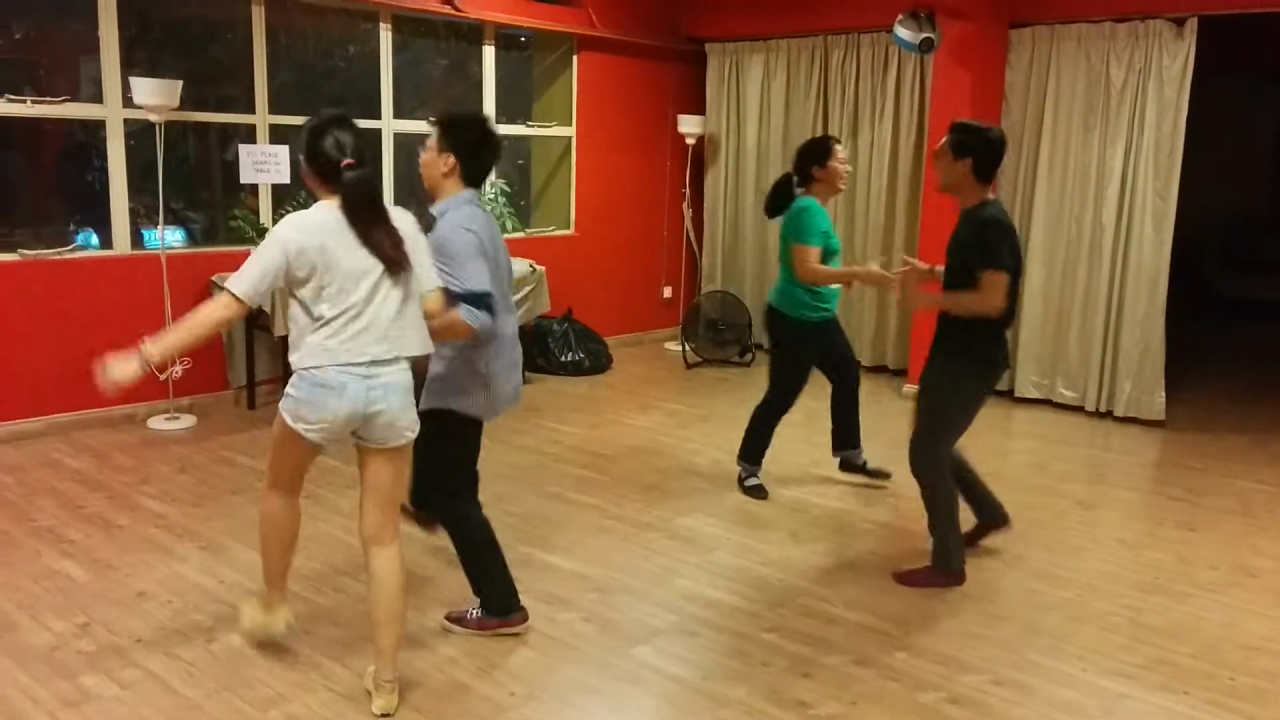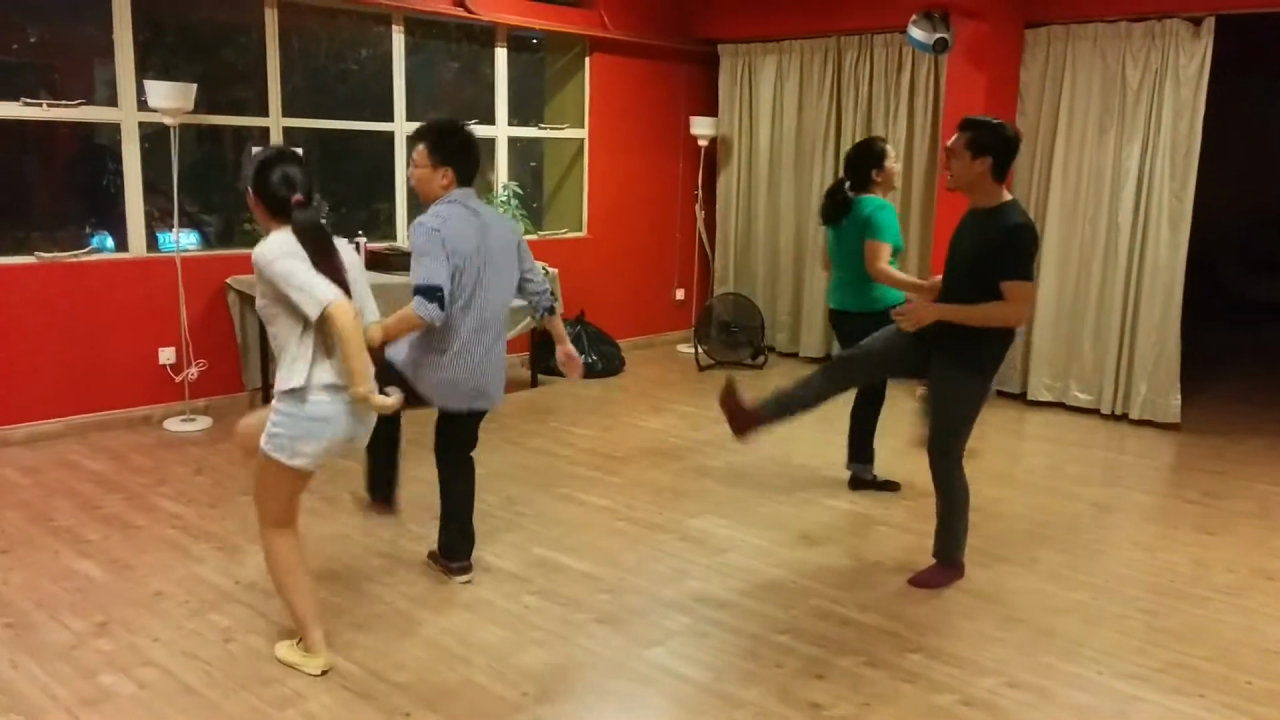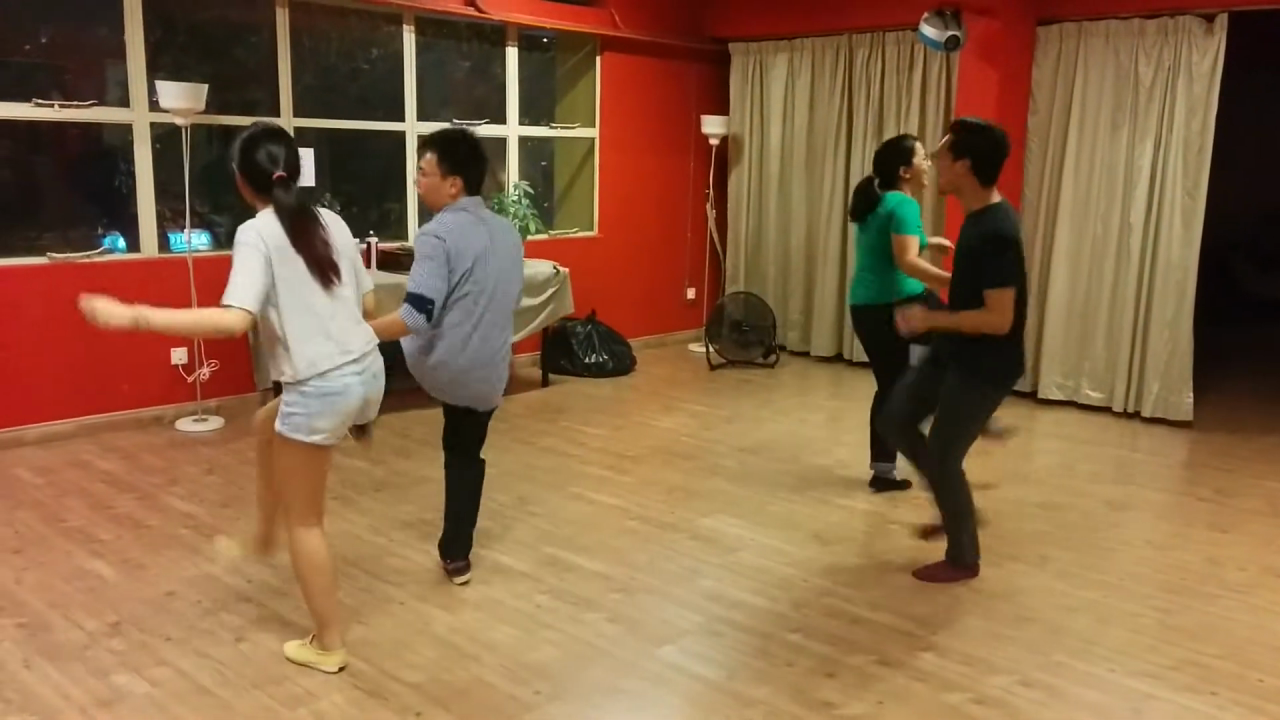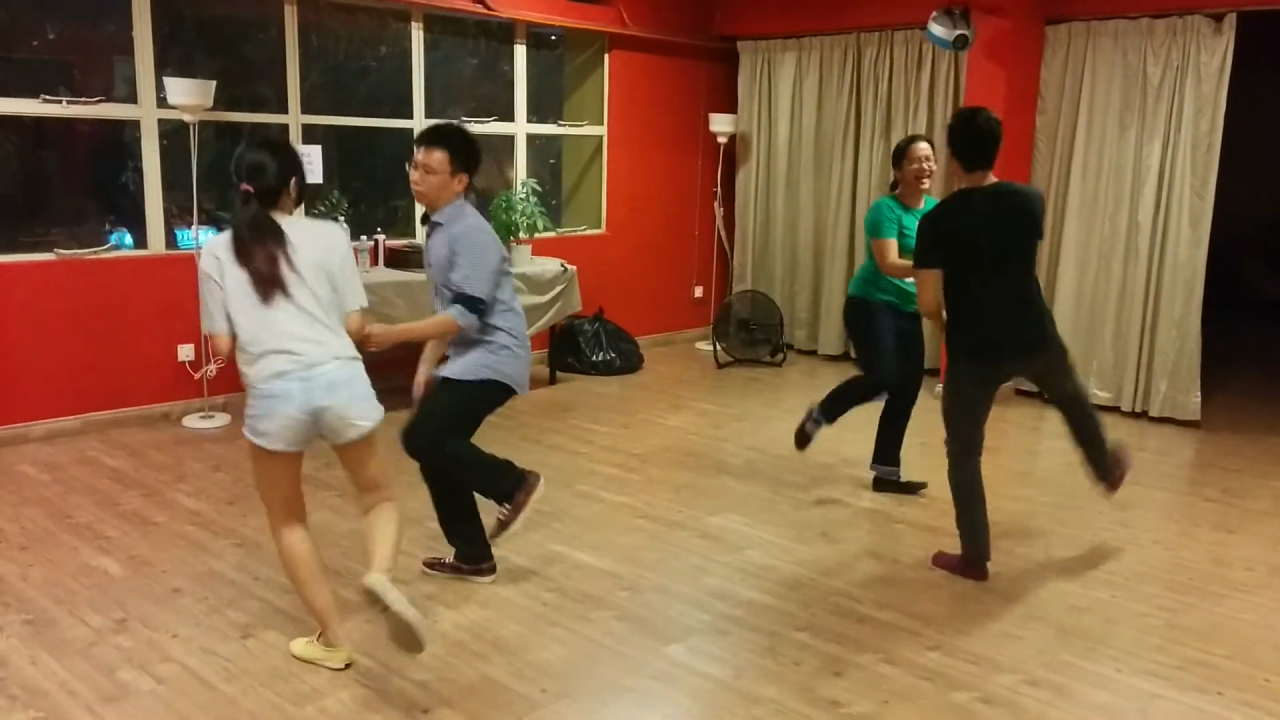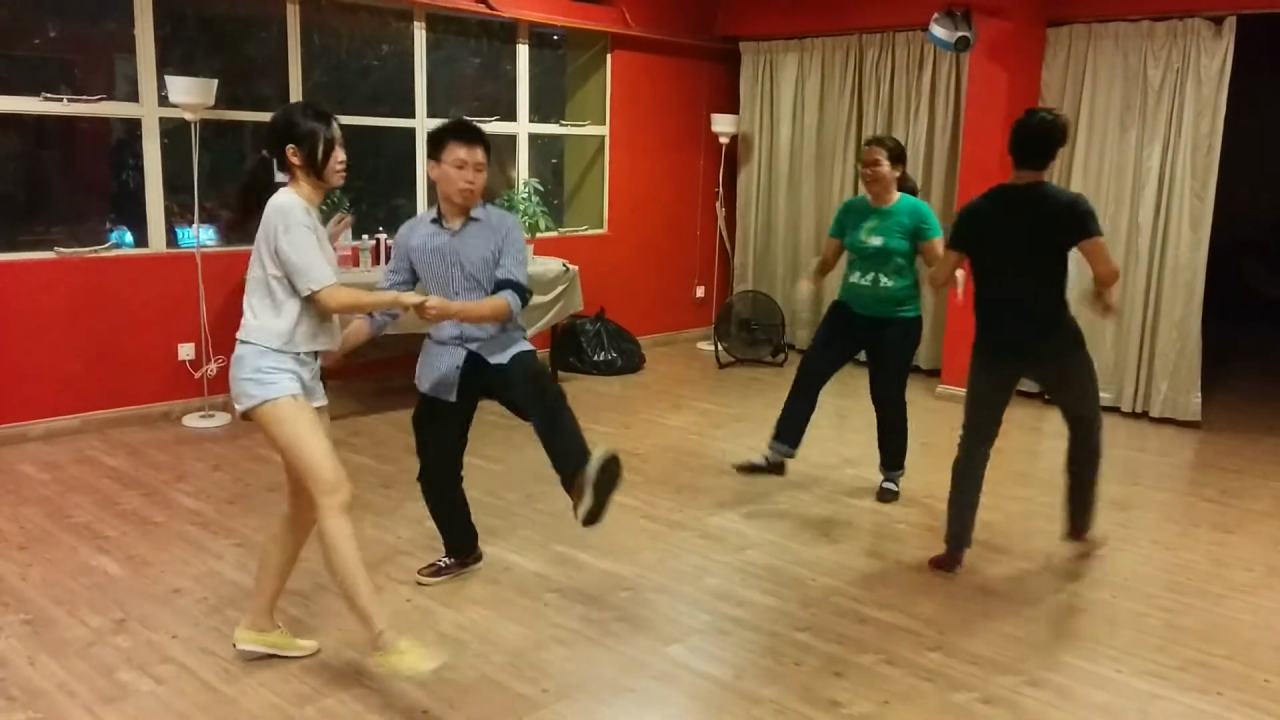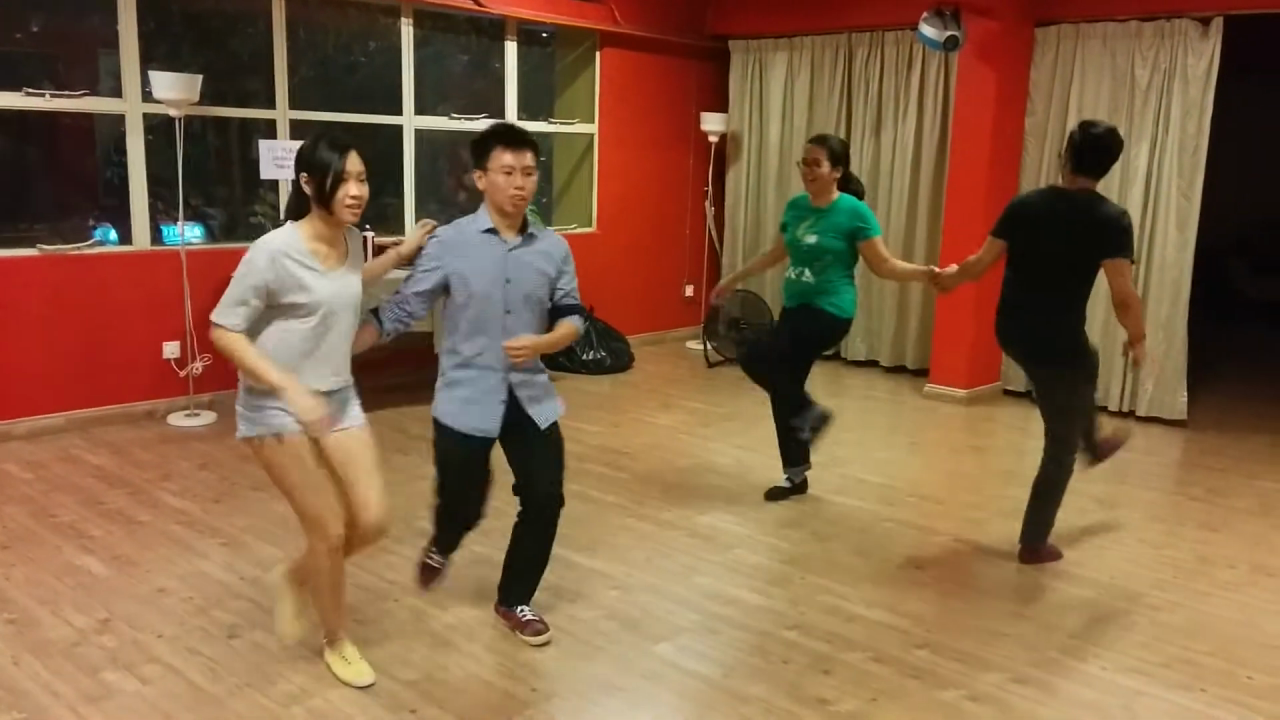
dt=0.4s
person 1, frame 1
left shoulder: (298, 230)
right shoulder: (402, 224)
left elbow: (230, 304)
right elbow: (433, 307)
left wrist: (145, 357)
left hip: (324, 386)
right hip: (392, 389)
left knee: (281, 485)
right knee: (381, 536)
left ankle: (272, 606)
person 1, frame 2
left shoulder: (272, 252)
right shoulder: (338, 246)
left elbow: (339, 313)
right elbow: (367, 324)
left wrist: (365, 390)
left hip: (313, 407)
right hip: (349, 405)
left knee: (275, 523)
right knee: (252, 430)
left ankle: (312, 646)
person 1, frame 3
left shoulder: (256, 234)
right shoulder: (332, 223)
left elbow: (236, 318)
left wrist: (131, 317)
left hip: (321, 388)
right hip: (367, 370)
left knee: (302, 519)
right knee: (271, 428)
left ankle: (328, 644)
right ankle: (263, 543)
person 1, frame 4
left shoulder: (217, 252)
right shoulder: (330, 236)
left elbow: (221, 343)
right elbow: (354, 324)
left hip: (273, 396)
right hip: (341, 381)
left knee: (287, 522)
right knee: (378, 498)
left ankle: (332, 641)
right ankle: (381, 576)
person 1, frame 5
left shoulder: (291, 209)
right shoulder: (291, 209)
right elbow: (328, 298)
left wrist: (325, 242)
right wrist: (400, 298)
left hip: (297, 368)
right hip: (270, 367)
left knee: (306, 501)
right knee: (332, 492)
left ankle: (258, 626)
right ankle: (383, 639)
person 1, frame 6
left shoulder: (352, 241)
right shoulder: (273, 252)
right elbow: (224, 332)
left wrist: (404, 251)
right wrist: (287, 389)
left hip: (337, 400)
right hip: (274, 406)
left knee: (371, 520)
right knee: (330, 529)
left ankle: (299, 579)
right ankle: (336, 640)
person 2, frame 1
left shoulder: (455, 229)
right shoulder: (473, 216)
left elbow: (476, 317)
left hip: (469, 374)
right hip: (485, 368)
left knee: (451, 490)
left ankle: (502, 608)
right ankle: (426, 506)
person 2, frame 2
left shoulder: (432, 226)
right shoulder: (504, 224)
left elbow: (429, 309)
right elbow: (537, 290)
left wrist: (380, 332)
right wrist: (561, 341)
left hip: (435, 365)
right hip: (485, 373)
right knee: (456, 455)
left ankle: (382, 494)
right ankle: (455, 554)
person 2, frame 3
left shoulder: (438, 234)
right shoulder: (509, 233)
left elbow: (416, 317)
left hip: (441, 365)
right hip: (489, 375)
left knee: (367, 335)
right knee: (465, 457)
right ankle: (457, 556)
person 2, frame 4
left shoulder: (468, 233)
right shoulder: (438, 229)
left elbow: (468, 316)
left wrist: (395, 334)
right wrist: (428, 364)
left hip: (495, 358)
right hip: (472, 358)
left knee: (424, 437)
right knee: (443, 454)
left ankle: (515, 485)
right ankle: (473, 556)
person 2, frame 5
left shoulder: (504, 228)
right shoulder: (411, 236)
left elbow: (513, 300)
right elbow: (385, 304)
left wrist: (456, 310)
right wrist: (335, 348)
left hip: (501, 350)
right hip: (443, 361)
left knee: (540, 393)
right knee: (436, 468)
left ankle: (584, 482)
right ankle: (462, 551)
person 2, frame 6
left shoulder: (553, 247)
right shoulder: (449, 243)
left elbow: (573, 318)
right elbow: (399, 311)
left wrist: (543, 343)
left hip: (531, 395)
right hip: (467, 395)
left knee: (544, 496)
right knee: (463, 505)
left ankle: (515, 600)
right ankle: (442, 543)
person 3, frame 1
left shoulder: (987, 224)
right shoulder: (980, 217)
left elbow: (993, 302)
left wrist: (930, 297)
right wrist: (933, 273)
left hip: (972, 360)
right hip: (955, 353)
left knee: (927, 454)
right knee: (937, 446)
left ankle: (948, 564)
right ankle: (990, 514)
person 3, frame 2
left shoulder: (1015, 229)
right shoulder: (975, 214)
left elbow: (1017, 310)
left wrist: (938, 312)
right wrist: (932, 291)
left hip: (969, 359)
right hip: (930, 335)
left knee: (944, 457)
right knee: (847, 363)
left ankle: (949, 561)
right ankle: (754, 417)
person 3, frame 3
left shoulder: (994, 233)
right shoulder: (981, 217)
left elbow: (1000, 320)
left wrist: (930, 320)
left hip: (984, 366)
right hip: (957, 350)
left knee: (943, 455)
right knee: (898, 419)
left ankle: (962, 559)
right ankle: (958, 515)
person 3, frame 4
left shoulder: (938, 221)
right shoulder: (1030, 201)
left elbow: (928, 301)
left wrist: (944, 321)
left hip: (975, 352)
right hip: (1036, 338)
left knee: (964, 451)
right knee: (1071, 395)
left ankle: (973, 557)
right ankle: (1108, 468)
person 3, frame 5
left shoulder: (976, 211)
right shoulder: (1069, 207)
left elbow: (940, 277)
right elbow: (1106, 269)
left wrist: (956, 264)
right wrist: (1103, 293)
left hip: (993, 348)
right hip: (1056, 344)
left knee: (975, 444)
right knee: (1085, 421)
left ankle: (954, 548)
right ankle: (1079, 523)
person 3, frame 6
left shoulder: (1025, 205)
right shoulder: (1111, 219)
left elbow: (982, 263)
right elbow: (1124, 294)
left wrist: (951, 276)
right wrist: (1137, 340)
left hip: (1012, 332)
right hip: (1058, 343)
left knee: (1084, 363)
right knee: (1060, 443)
left ankle: (1092, 443)
right ankle: (1034, 543)
person 4, frame 1
left shoulder: (812, 207)
right shoulder: (806, 211)
right elbow: (807, 272)
left wrist: (852, 273)
right wrist: (861, 274)
left hip: (819, 317)
right hip: (794, 319)
left knee: (847, 376)
right knee: (782, 396)
left ankle: (851, 457)
right ankle: (748, 467)
person 4, frame 2
left shoulder: (841, 209)
right shoulder: (880, 210)
left elbow: (829, 263)
right elbow: (878, 269)
right wrist: (924, 287)
left hip: (843, 312)
right hip: (877, 313)
left knee: (871, 389)
left ankle: (861, 469)
person 4, frame 3
left shoulder: (875, 203)
right shoulder: (902, 204)
right elbow: (907, 262)
left wrist: (927, 242)
left hip: (865, 308)
right hip: (898, 303)
left knee: (889, 385)
left ankle: (883, 471)
person 4, frame 4
left shoulder: (936, 209)
right shoulder: (884, 209)
right elbow: (888, 263)
left hip: (907, 310)
right hip: (871, 303)
left knee: (907, 389)
right knee: (879, 378)
left ankle: (886, 472)
right ankle: (820, 415)
person 4, frame 5
left shoulder: (918, 212)
right shoulder: (850, 209)
left elbow: (939, 263)
right elbow: (827, 257)
right wrist: (810, 281)
left hip: (898, 320)
right hip: (849, 311)
left knee: (888, 397)
right knee: (809, 373)
left ankle: (892, 475)
right ankle: (777, 454)
person 4, frame 6
left shoulder: (854, 212)
right shoulder: (795, 207)
left elbow: (883, 266)
right elbow: (776, 254)
left wrist: (927, 273)
right wrist: (733, 279)
left hip: (827, 313)
right hip: (795, 309)
left knee: (755, 357)
right knee: (779, 380)
left ankle: (809, 415)
right ankle: (795, 475)
